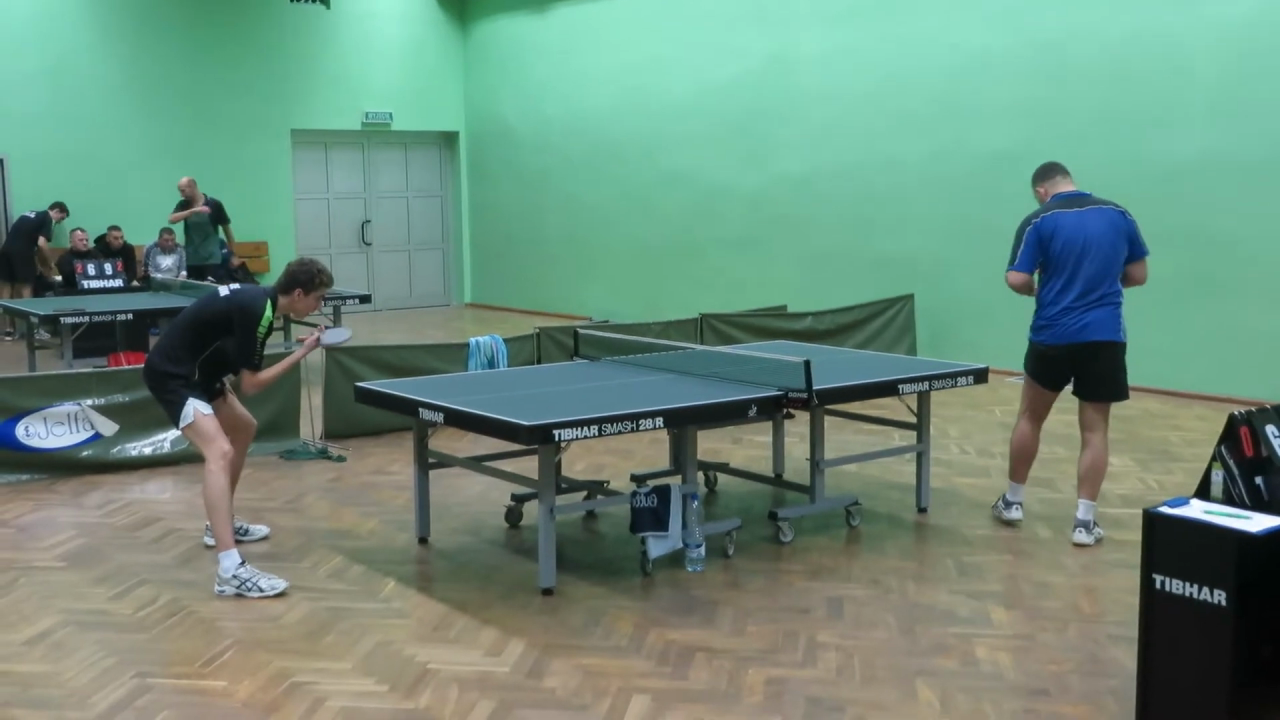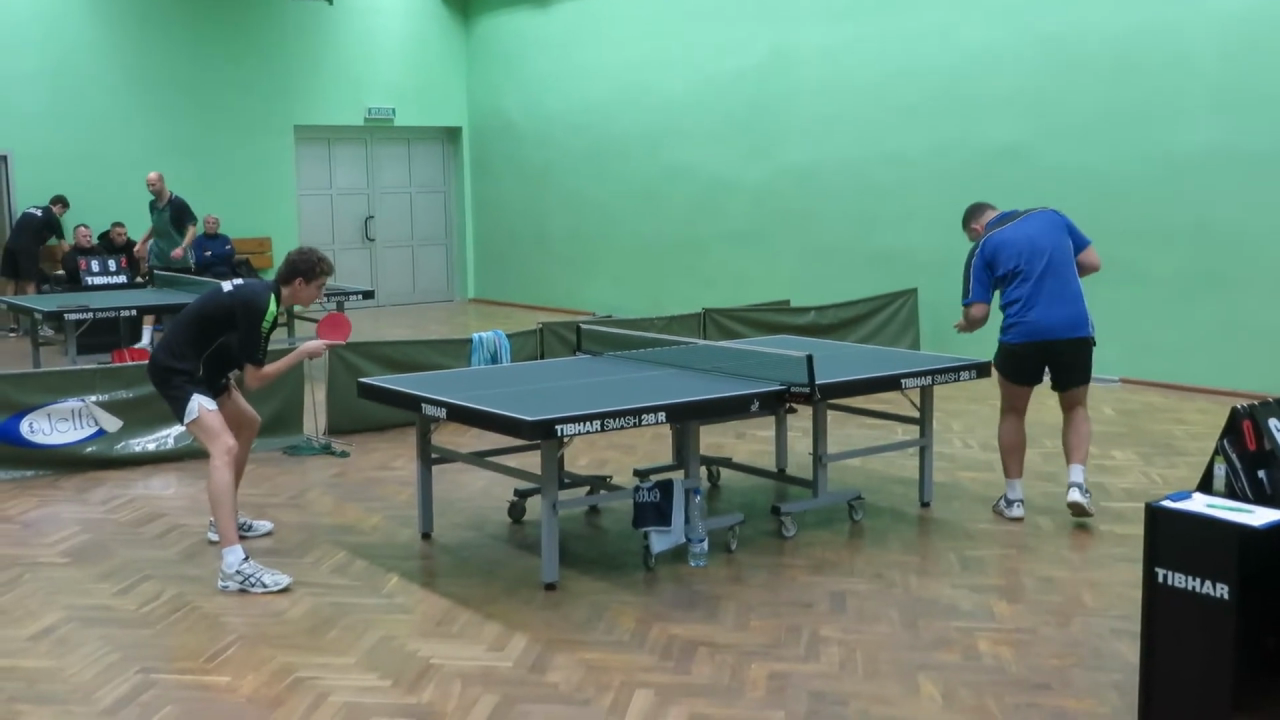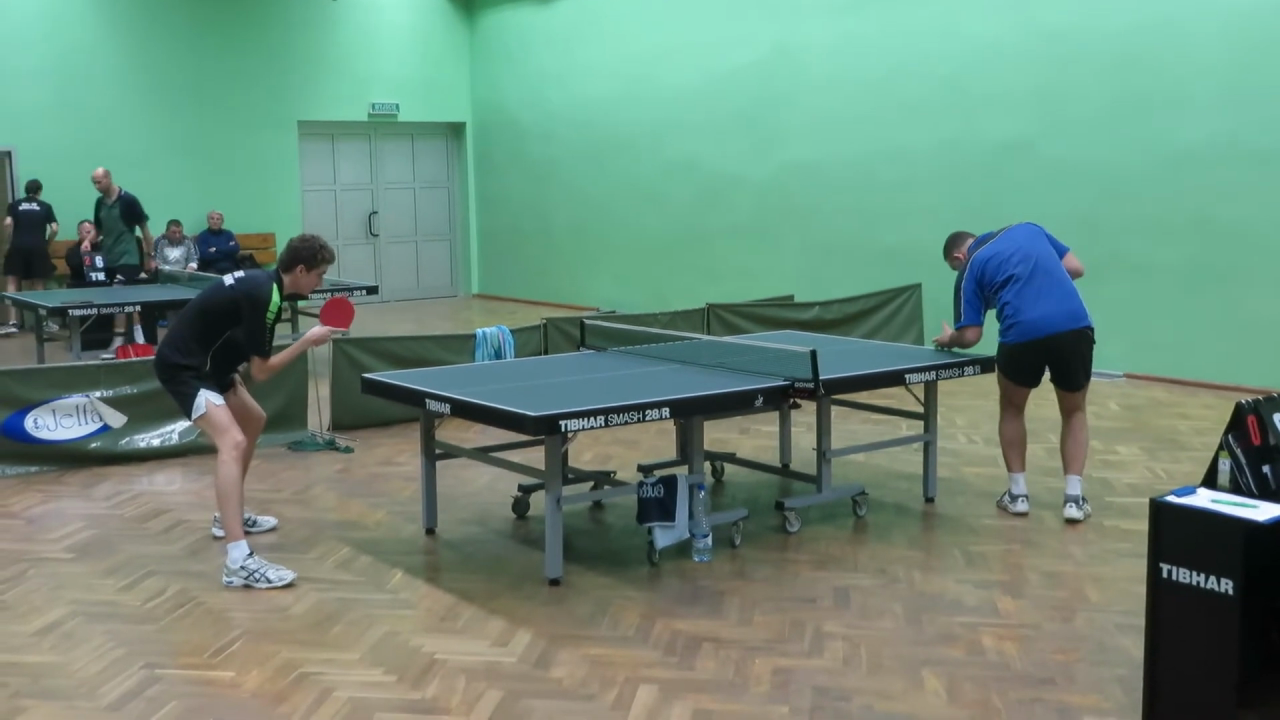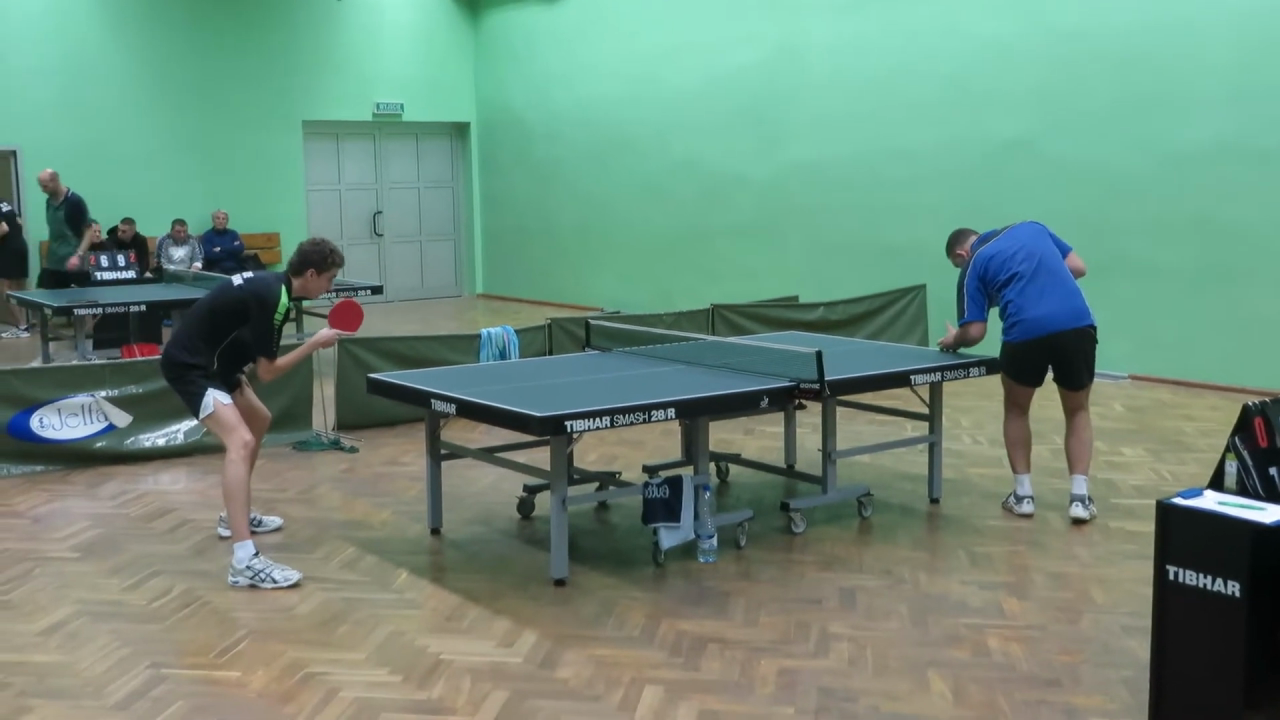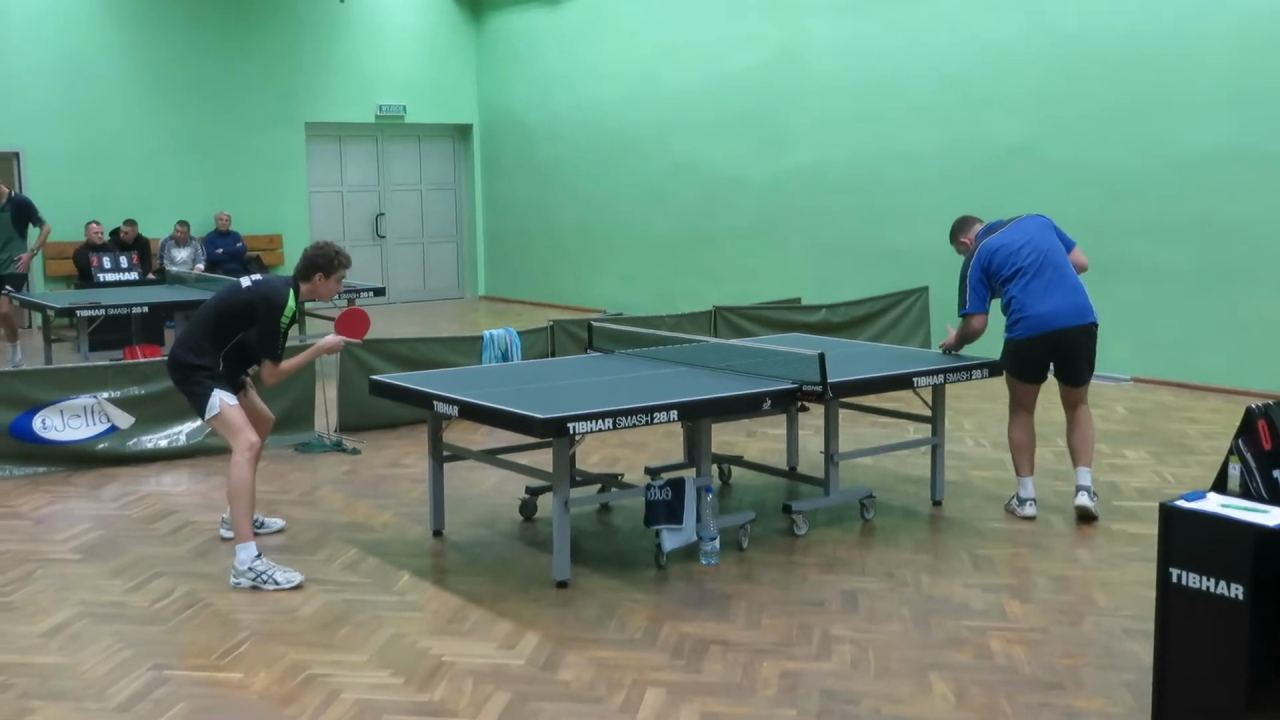
dt=0.5s
person 1, frame 1
left shoulder: (258, 298)
right shoulder: (256, 310)
right elbow: (250, 384)
left wrist: (222, 384)
right wrist: (301, 353)
left hip: (193, 371)
right hip: (171, 375)
left knee: (244, 429)
right knee: (220, 452)
left ankle: (222, 523)
right ankle: (230, 571)
person 1, frame 2
left shoulder: (261, 292)
right shoulder: (259, 305)
right elbow: (253, 378)
left wrist: (224, 381)
right wrist: (303, 352)
left hip: (197, 367)
right hip: (175, 371)
left knee: (248, 425)
right knee: (224, 448)
left ankle: (226, 520)
right ankle: (234, 565)
person 1, frame 3
left shoulder: (263, 282)
right shoulder: (262, 296)
right elbow: (260, 371)
left wrist: (230, 374)
right wrist: (308, 340)
left hip: (203, 362)
right hip: (181, 366)
left knee: (253, 421)
right knee: (233, 443)
left ankle: (230, 516)
right ankle: (238, 562)
person 1, frame 4
left shoulder: (272, 284)
right shoulder: (271, 297)
right elbow: (267, 371)
left wrist: (236, 375)
right wrist: (315, 343)
left hip: (208, 361)
right hip: (189, 365)
left knee: (259, 421)
right knee: (241, 442)
left ankle: (235, 516)
right ankle: (244, 561)
person 1, frame 5
left shoulder: (279, 287)
right shoulder: (278, 301)
right elbow: (271, 374)
left wrist: (241, 380)
right wrist: (320, 348)
left hip: (214, 362)
right hip: (194, 366)
left knee: (262, 423)
right knee: (247, 443)
left ankle: (237, 517)
right ankle: (247, 562)
person 2, frame 1
left shoulder: (1038, 221)
right shoulder: (1118, 215)
left elbow: (1017, 280)
right elbow: (1138, 275)
left hip: (1053, 337)
right hip: (1105, 337)
left knee: (1030, 418)
right knee: (1095, 431)
left ankle: (1013, 501)
right ankle: (1085, 521)
person 2, frame 2
left shoulder: (982, 248)
right shoulder: (1052, 217)
left elbow: (977, 313)
right elbow: (1092, 263)
left wrist: (968, 324)
left hip: (1022, 335)
right hip: (1075, 329)
left knee: (1012, 413)
right knee: (1076, 409)
left ankle: (1013, 498)
right ankle: (1077, 483)
person 2, frame 3
left shoulder: (970, 269)
right shoulder: (1029, 229)
left elbow: (970, 335)
right elbow: (1075, 268)
left wrist: (950, 339)
left hip: (1023, 333)
right hip: (1075, 326)
left knee: (1011, 409)
right knee: (1074, 412)
left ankle: (1017, 493)
right ankle: (1074, 497)
person 2, frame 4
left shoulder: (973, 266)
right shoulder: (1032, 228)
left elbow: (974, 332)
right elbow: (1078, 268)
left wrist: (954, 340)
left hip: (1025, 332)
right hip: (1077, 325)
left knee: (1016, 410)
right knee: (1077, 411)
left ankle: (1022, 494)
right ankle: (1080, 496)
person 2, frame 5
left shoulder: (977, 257)
right shoulder: (1037, 220)
left elbow: (976, 324)
right elbow: (1081, 263)
left wrist: (956, 341)
left hip: (1029, 329)
right hip: (1080, 321)
left knee: (1021, 411)
right knee: (1077, 406)
left ankle: (1025, 496)
right ankle: (1084, 487)
